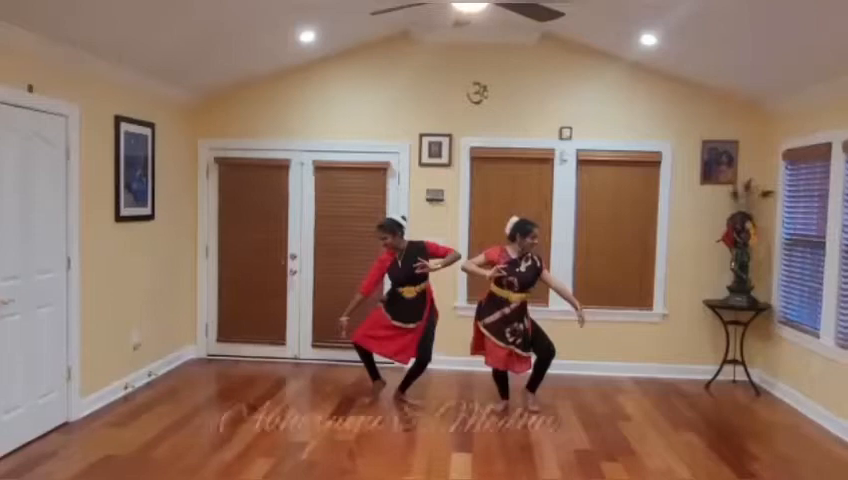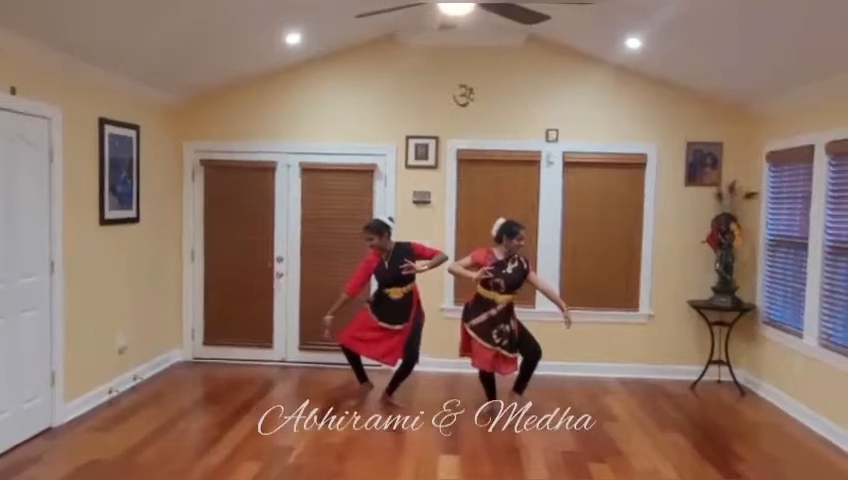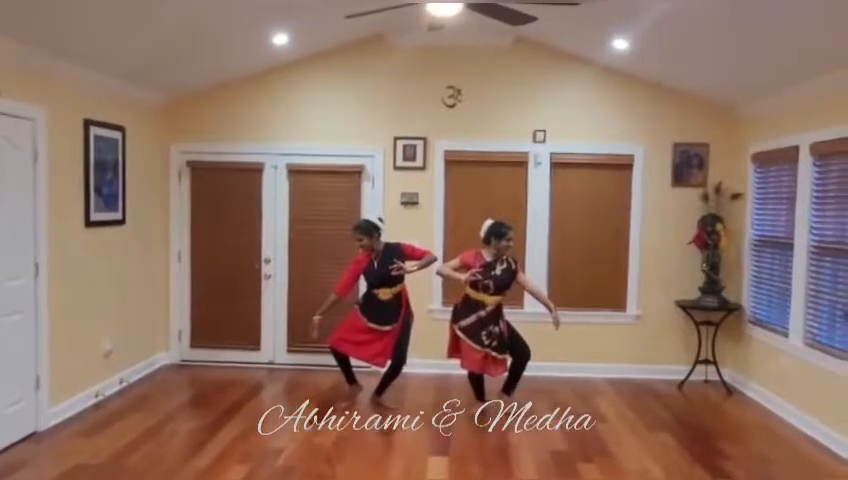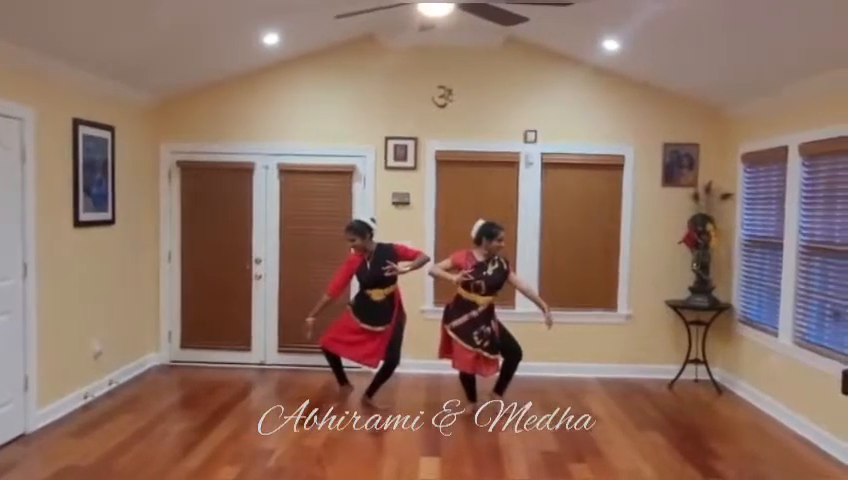
dt=0.4s
person 1, frame 1
left shoulder: (534, 261)
right shoulder: (497, 254)
left elbow: (555, 284)
right elbow: (466, 265)
left wrist: (576, 305)
right wrist: (487, 273)
left hip: (518, 316)
right hip: (494, 314)
left knee: (547, 351)
right knee: (499, 359)
left ankle: (530, 392)
right ankle: (504, 399)
person 1, frame 2
left shoulder: (521, 263)
right shoulder: (484, 255)
left elbow: (542, 285)
right elbow: (453, 267)
left wrist: (563, 307)
right wrist: (473, 275)
left hip: (505, 317)
right hip: (481, 315)
left knee: (533, 352)
right knee: (485, 361)
left ankle: (517, 393)
right ankle: (491, 400)
person 1, frame 3
left shoulder: (509, 264)
right shoulder: (472, 257)
left elbow: (530, 286)
right elbow: (441, 269)
left wrist: (551, 308)
right wrist: (462, 277)
left hip: (493, 318)
right hip: (470, 316)
left knee: (523, 353)
right knee: (475, 362)
left ankle: (506, 393)
right ankle: (480, 401)
person 1, frame 4
left shoulder: (501, 264)
right shoulder: (464, 257)
left elbow: (522, 286)
right elbow: (433, 269)
left wrist: (544, 307)
right wrist: (454, 277)
left hip: (485, 318)
right hip: (462, 316)
left knee: (514, 352)
right knee: (466, 362)
left ankle: (497, 393)
right ankle: (472, 402)
person 2, frame 1
left shoulder: (422, 248)
right shoulder: (385, 259)
left elbow: (455, 254)
right elbow: (366, 288)
left wrist: (436, 266)
right wrist: (345, 316)
left hip: (421, 310)
right hip: (393, 308)
left knee: (424, 357)
right knee: (360, 339)
left ankle: (400, 392)
right ankle: (377, 381)
person 2, frame 2
left shoulder: (408, 249)
right shoulder: (371, 260)
left elbow: (442, 256)
right elbow: (351, 288)
left wrist: (422, 268)
right wrist: (330, 314)
left hip: (407, 311)
right hip: (380, 309)
left knee: (411, 358)
right knee: (347, 341)
left ankle: (388, 394)
right ankle: (364, 384)
person 2, frame 3
left shoulder: (398, 250)
right shoulder: (361, 260)
left elbow: (431, 257)
right elbow: (341, 289)
left wrist: (412, 268)
right wrist: (319, 315)
left hip: (396, 312)
right hip: (369, 310)
left knee: (399, 359)
right knee: (337, 343)
left ankle: (377, 395)
right ankle: (353, 385)
person 2, frame 4
left shoulder: (390, 250)
right shoulder: (353, 260)
left elbow: (424, 257)
right elbow: (333, 289)
left wrist: (405, 269)
right wrist: (312, 316)
left hip: (389, 313)
right hip: (362, 310)
left knee: (392, 360)
right knee: (328, 343)
left ankle: (368, 396)
right ankle: (344, 385)
